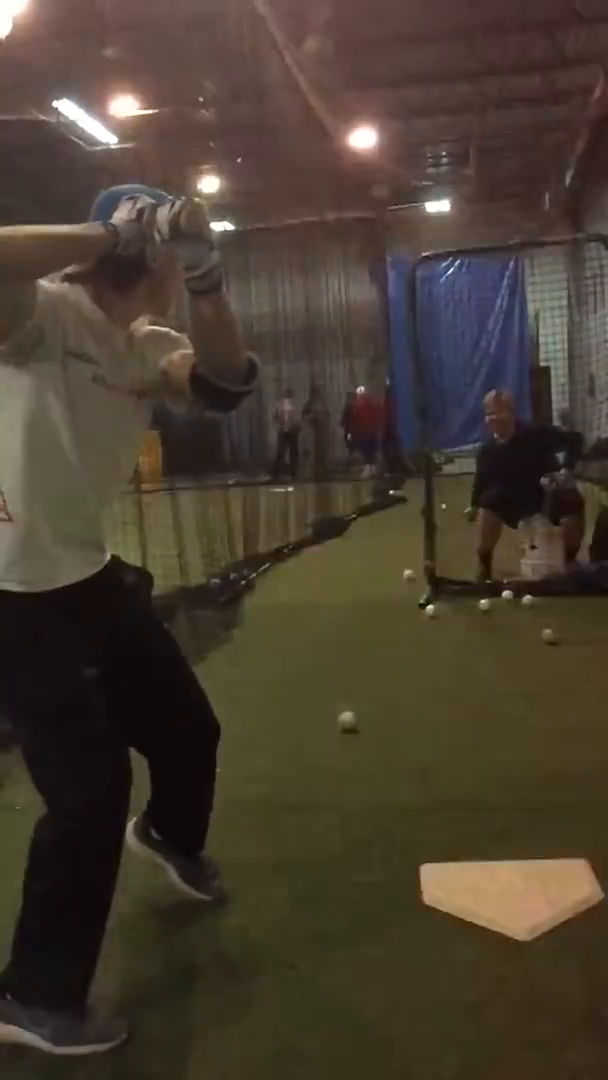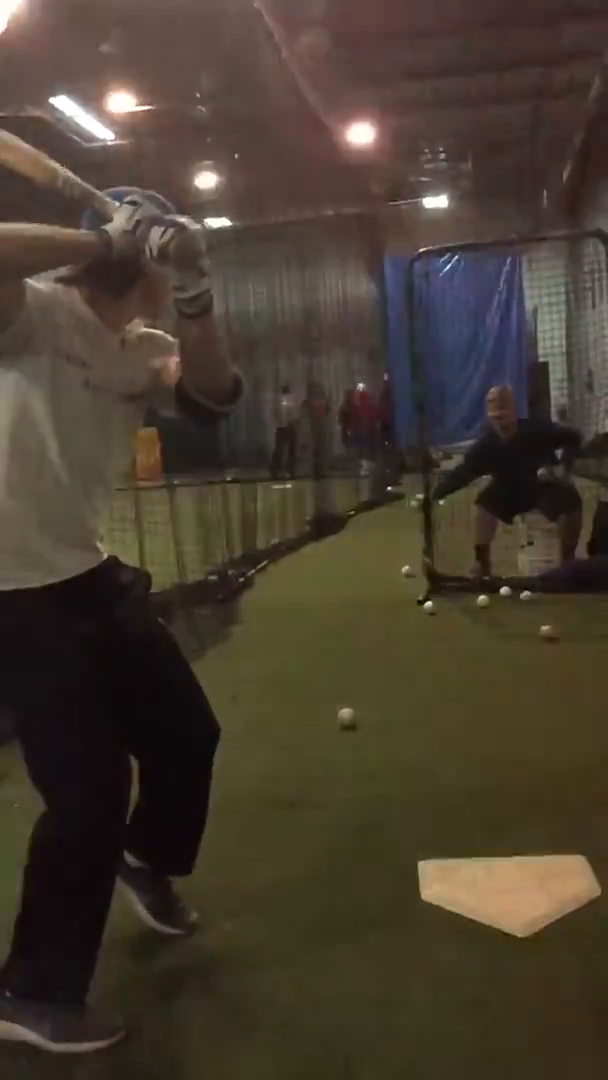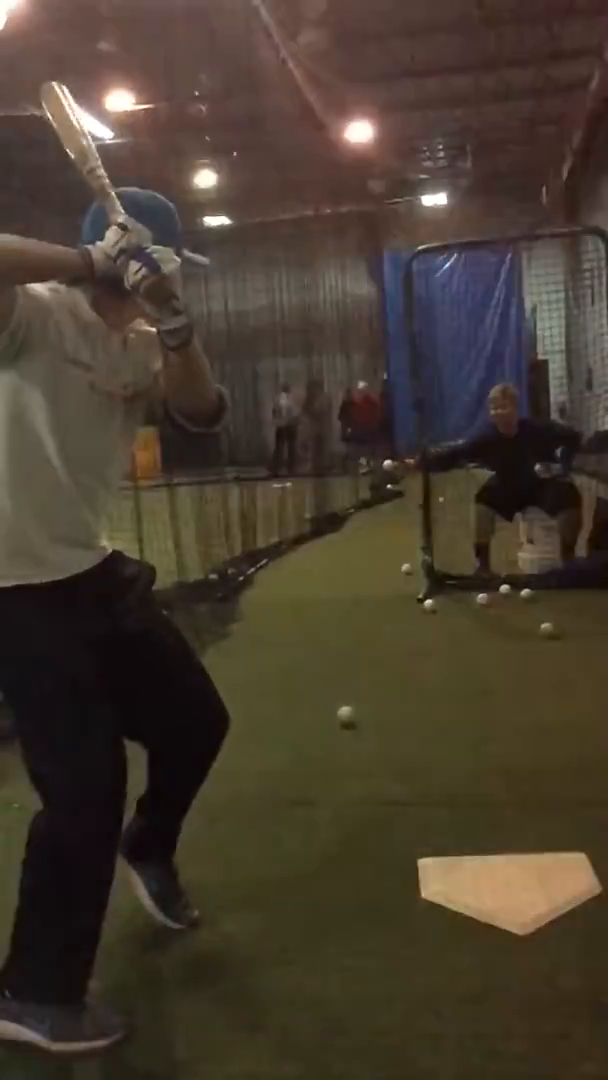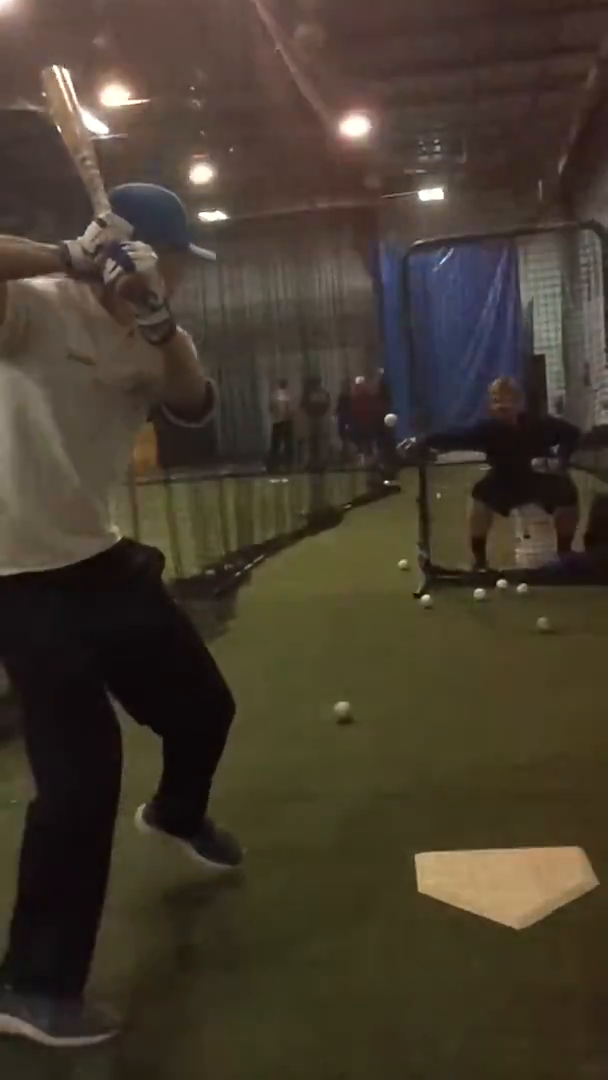
dt=1s
person 1, frame 1
left shoulder: (148, 347)
left elbow: (226, 382)
left wrist: (206, 278)
right wrist: (113, 236)
left hip: (92, 577)
left knee: (188, 730)
right knee: (90, 788)
left ankle: (169, 834)
person 1, frame 2
left shoulder: (142, 350)
left elbow: (213, 395)
left wrist: (194, 294)
right wrist: (109, 241)
left hip: (91, 576)
left knee: (186, 733)
right knee: (89, 788)
left ankle: (146, 860)
person 1, frame 3
left shoulder: (140, 348)
left elbow: (201, 410)
left wrist: (173, 319)
right wrist: (89, 262)
left hip: (93, 571)
left knee: (194, 721)
right knee: (86, 783)
left ankle: (148, 848)
person 1, frame 4
left shoulder: (158, 336)
left elbow: (193, 405)
left wrist: (155, 318)
right wrist: (70, 259)
left hip: (103, 558)
left knee: (203, 705)
right knee: (84, 767)
left ankle: (178, 812)
